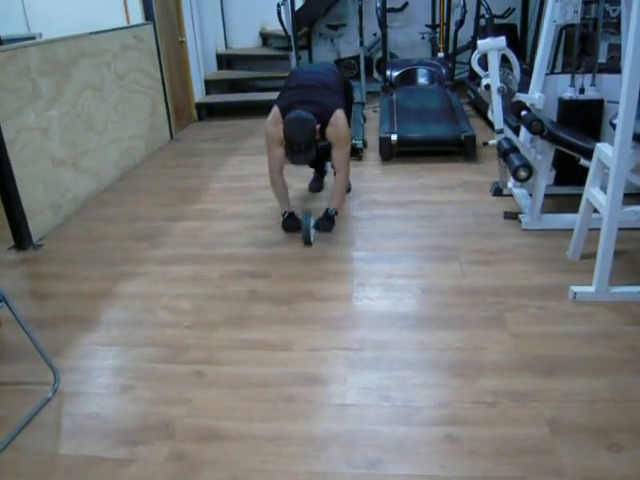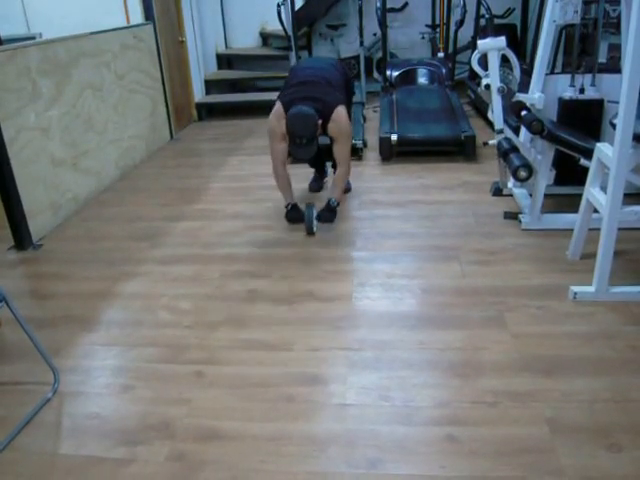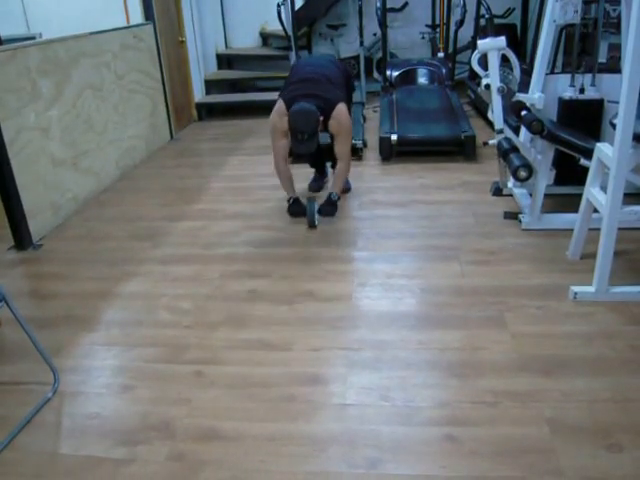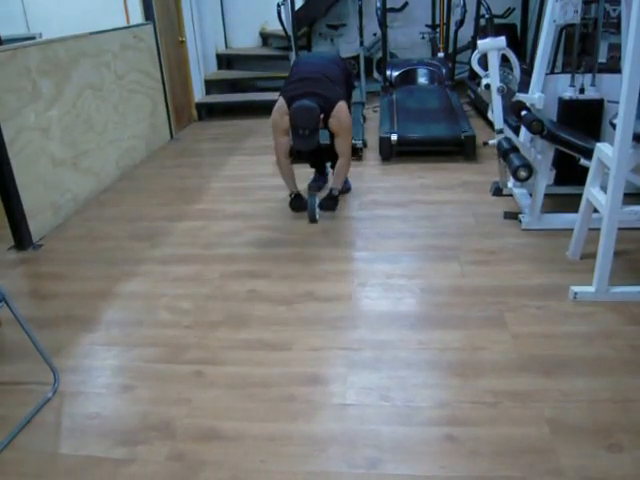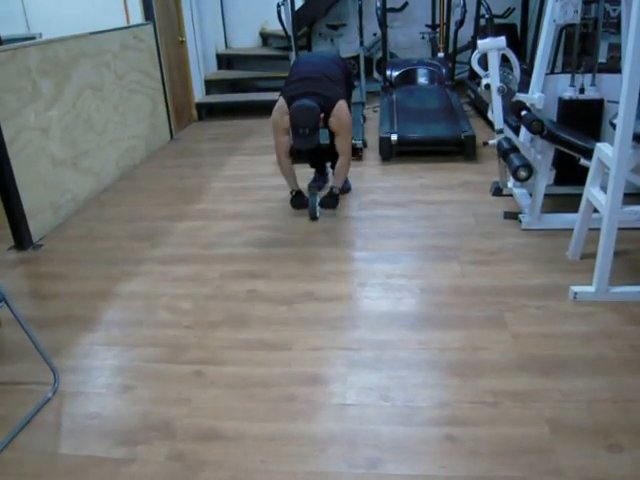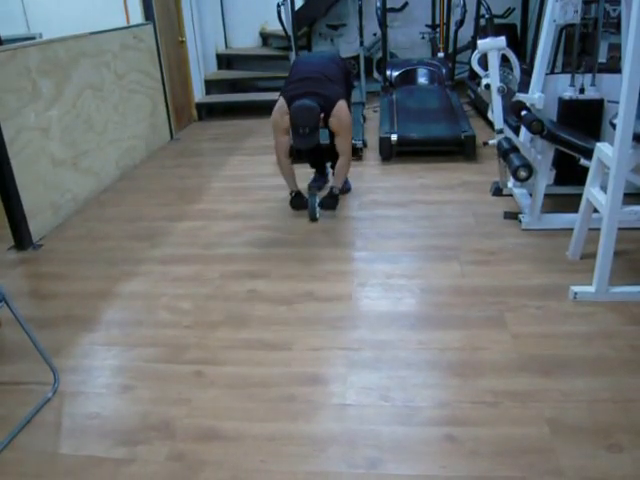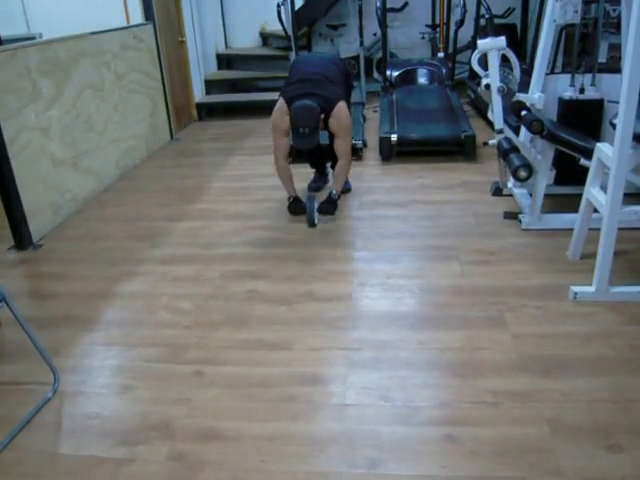
dt=0.1s
person 1, frame 1
left shoulder: (336, 121)
right shoulder: (275, 122)
left elbow: (342, 171)
right elbow: (276, 173)
left wrist: (330, 213)
right wrist: (287, 213)
left hip: (336, 77)
left knee: (341, 145)
right knee: (295, 153)
right ankle: (319, 170)
person 1, frame 2
left shoulder: (338, 118)
right shoulder: (277, 118)
left elbow: (344, 165)
right elbow: (279, 166)
left wrist: (332, 204)
right wrist: (290, 205)
left knee: (341, 140)
right ankle: (319, 171)
person 1, frame 3
left shoulder: (338, 114)
right shoulder: (279, 115)
left elbow: (344, 160)
right elbow: (281, 161)
left wrist: (332, 198)
right wrist: (292, 199)
left knee: (340, 138)
right knee: (299, 146)
left ankle: (339, 174)
right ankle: (320, 170)
person 1, frame 4
left shoulder: (339, 113)
right shoulder: (280, 113)
left elbow: (344, 156)
right elbow: (282, 157)
left wrist: (333, 193)
right wrist: (294, 194)
left knee: (340, 134)
right knee: (300, 145)
left ankle: (339, 174)
right ankle: (320, 171)
person 1, frame 5
left shoulder: (339, 111)
right shoulder: (281, 112)
left elbow: (345, 155)
right elbow: (283, 155)
left wrist: (334, 191)
right wrist: (295, 191)
left knee: (338, 135)
right knee: (300, 144)
left ankle: (336, 171)
right ankle: (320, 171)
person 1, frame 6
left shoulder: (339, 112)
right shoulder: (281, 112)
left elbow: (345, 155)
right elbow: (282, 156)
left wrist: (334, 192)
right wrist: (294, 192)
left knee: (338, 136)
right knee: (300, 144)
left ankle: (336, 171)
right ankle: (320, 171)
person 1, frame 7
left shoulder: (339, 112)
right shoulder: (281, 113)
left elbow: (344, 157)
right elbow: (281, 158)
left wrist: (334, 196)
right wrist: (293, 197)
left knee: (339, 134)
right knee: (300, 143)
left ankle: (338, 173)
right ankle: (320, 170)
